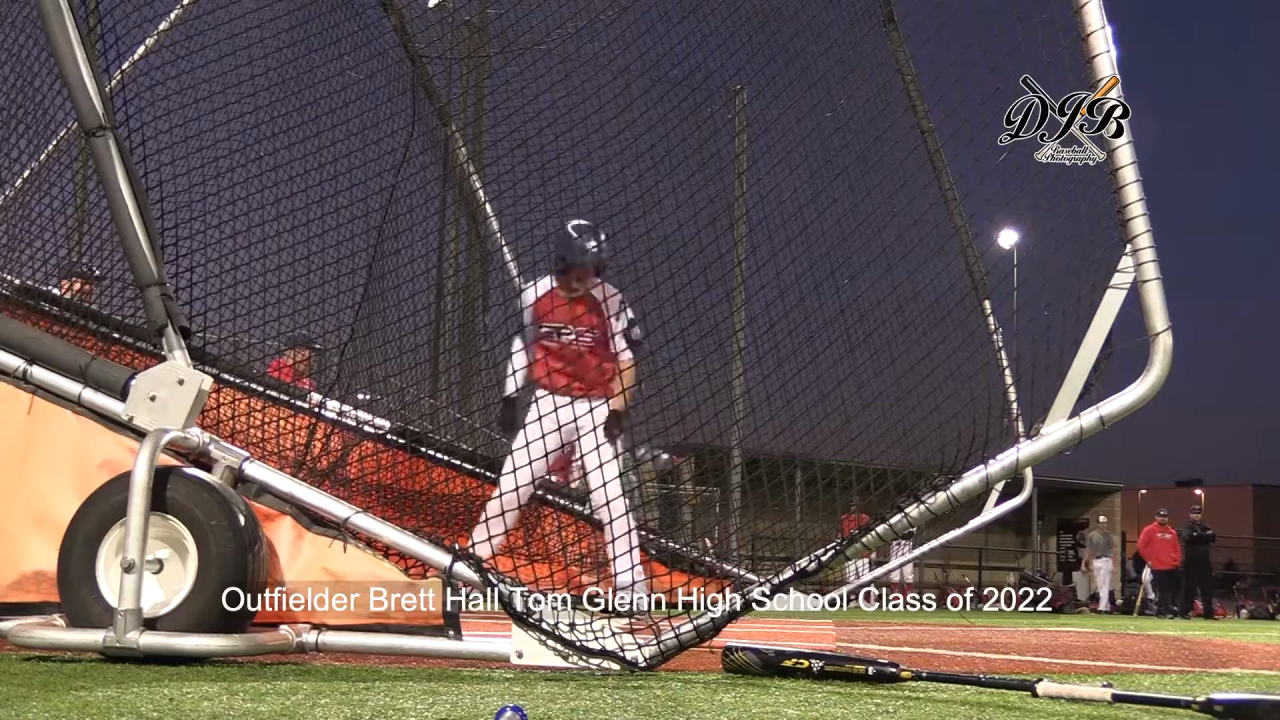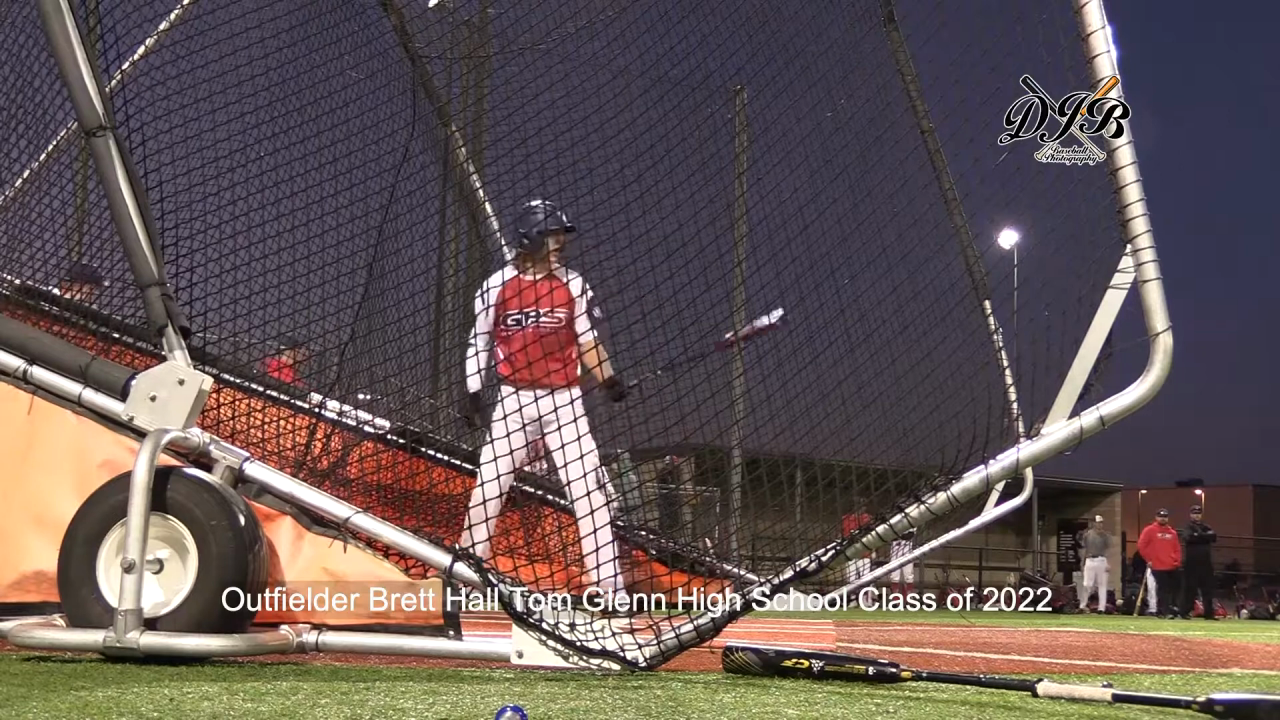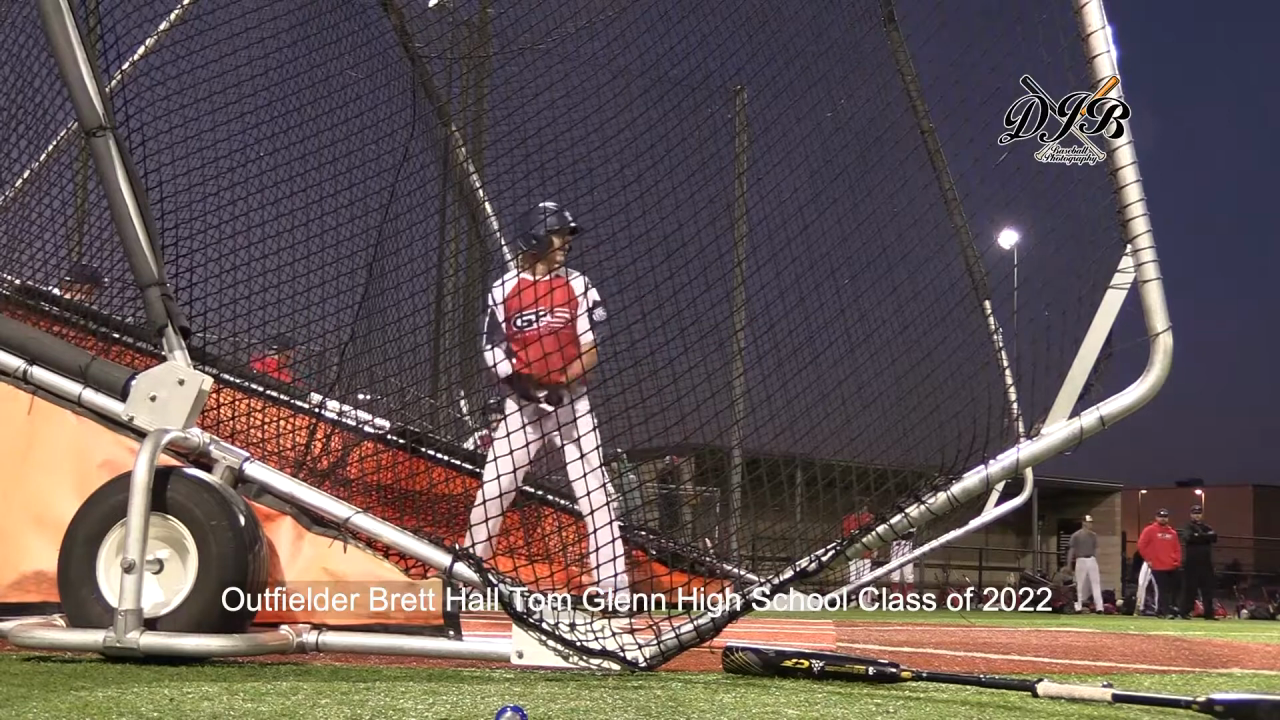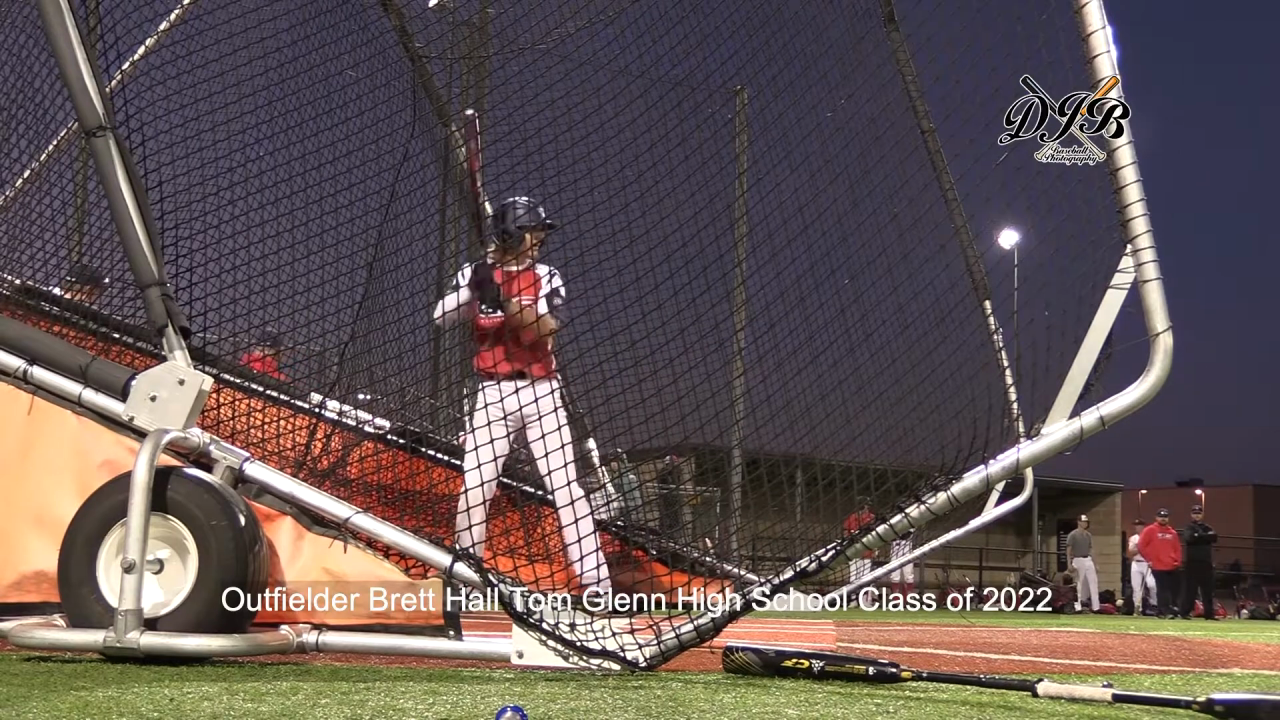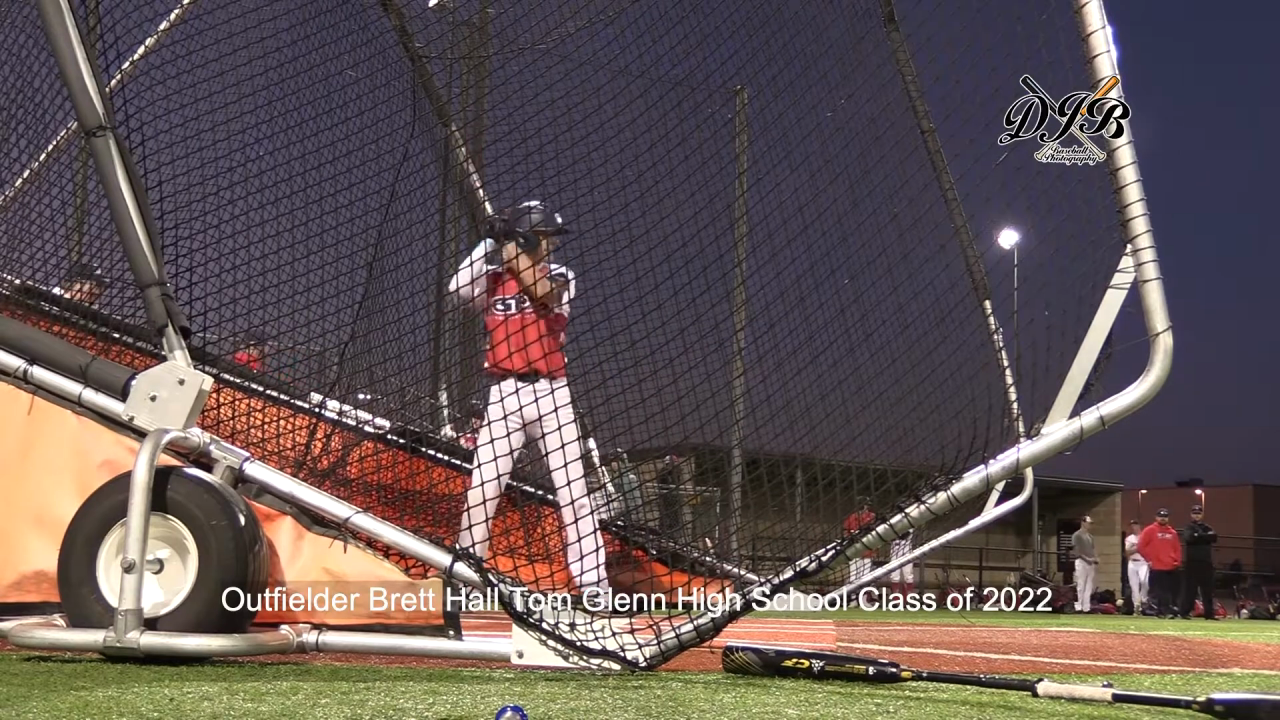
dt=0.4s
person 1, frame 1
left shoulder: (610, 303)
right shoulder: (535, 294)
left elbow: (625, 361)
right elbow: (526, 345)
left wrist: (619, 409)
right wrist: (511, 393)
left hip: (594, 408)
right hip: (547, 403)
left knee: (609, 494)
right knee: (510, 486)
left ankle: (630, 586)
person 1, frame 2
left shoulder: (573, 285)
right shoulder: (497, 287)
left elbow: (587, 341)
right elbow: (479, 343)
left wrist: (608, 379)
right wrist: (474, 393)
left hip: (565, 401)
right hip: (514, 400)
left knee: (588, 490)
right knee: (489, 489)
left ankle: (610, 584)
person 1, frame 3
left shoulder: (578, 286)
right shoulder: (506, 288)
left elbow: (589, 347)
right elbow: (494, 351)
left wrist: (568, 379)
right wrist: (514, 377)
left hip: (571, 401)
right hip: (522, 403)
left knee: (594, 490)
right knee: (493, 489)
left ankle: (614, 585)
person 1, frame 4
left shoulder: (547, 277)
right shoulder: (475, 275)
left elbow: (545, 326)
right elbow: (441, 316)
left wrist: (503, 296)
right wrist: (472, 289)
left hip: (541, 391)
right hip: (493, 394)
left knee: (566, 486)
right knee: (476, 486)
left ankle: (595, 580)
person 1, frame 5
left shoulder: (561, 276)
right shoulder: (492, 278)
left elbow: (541, 288)
right elbow: (460, 289)
left wrist: (507, 242)
right wrist: (490, 242)
left hip: (551, 393)
right hip: (505, 393)
left knee: (573, 488)
right knee: (483, 486)
left ankle: (593, 580)
